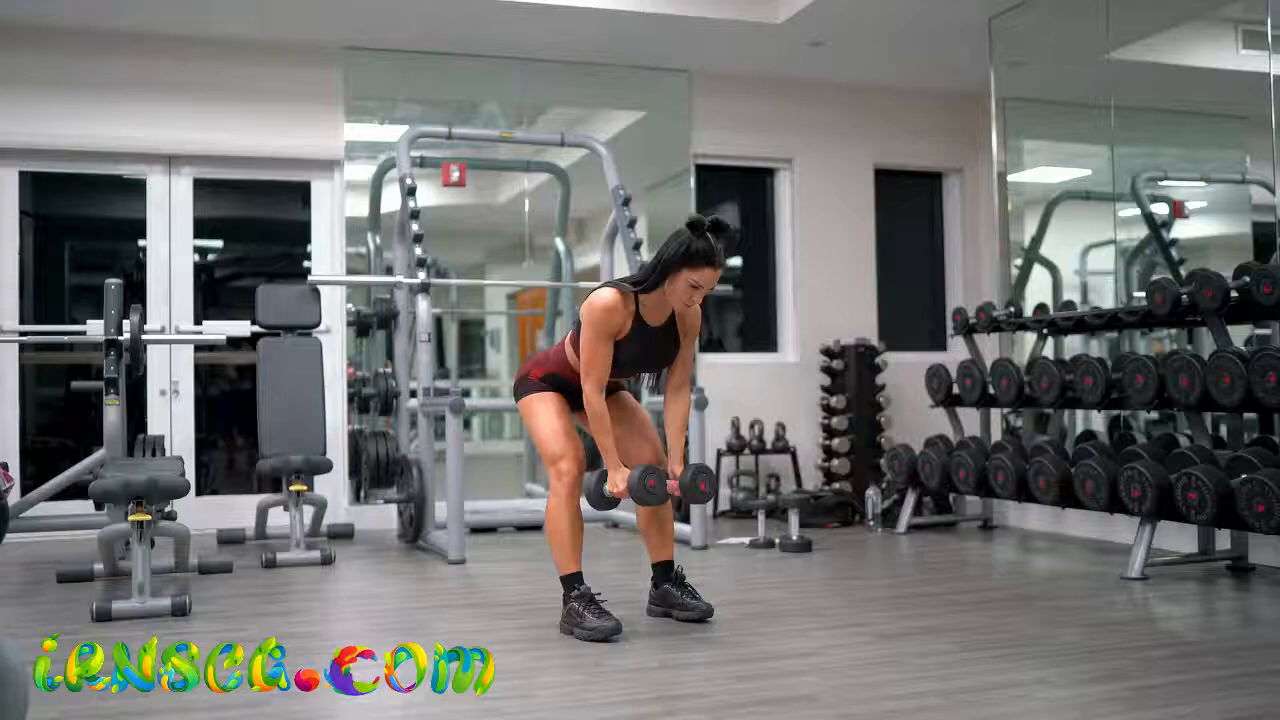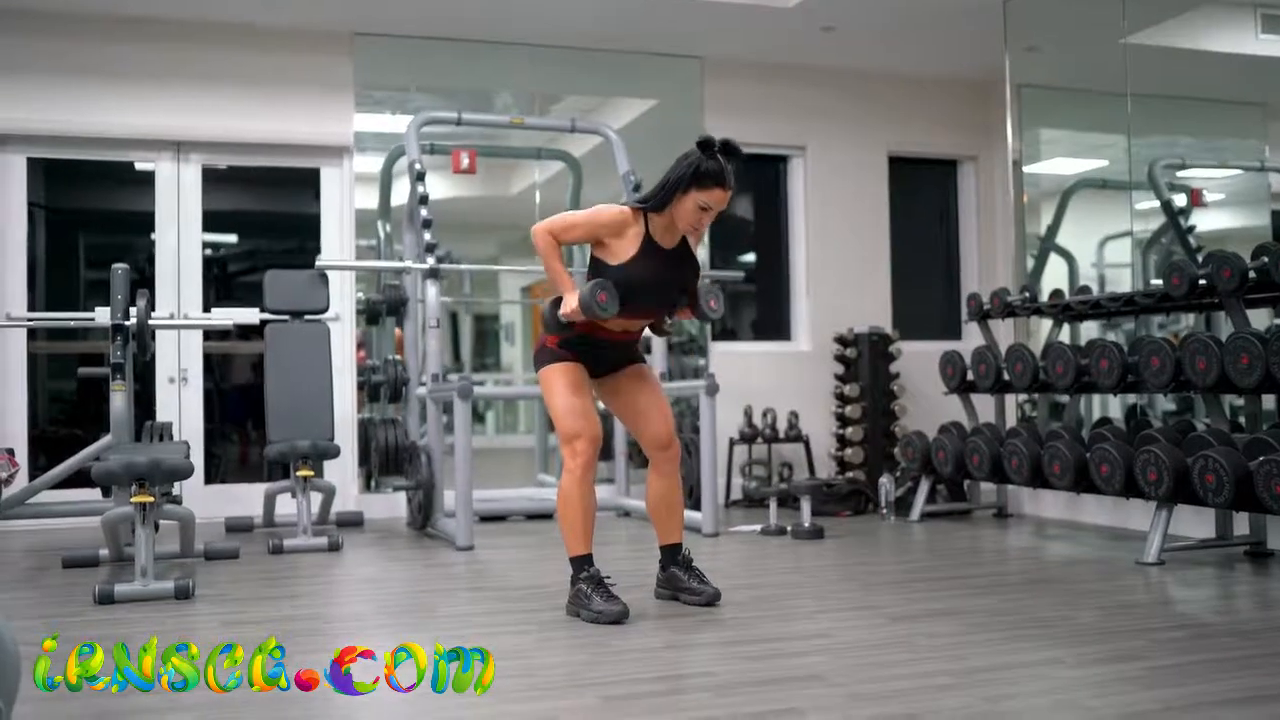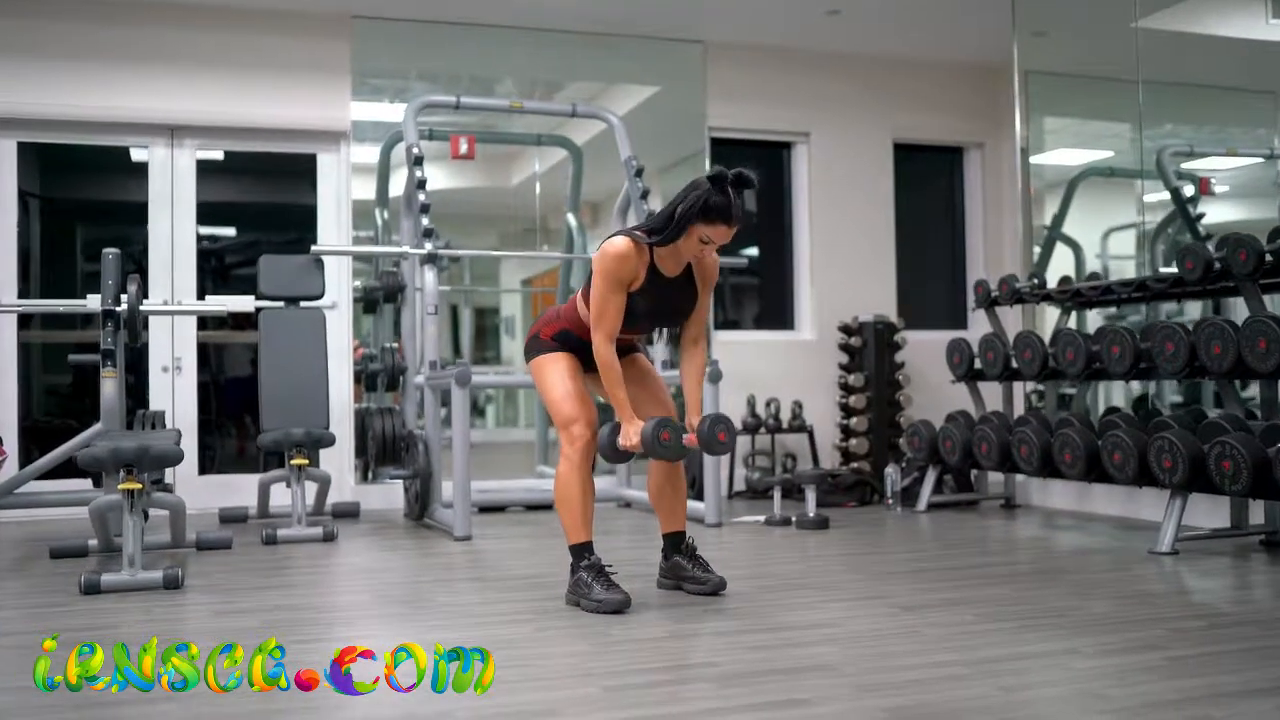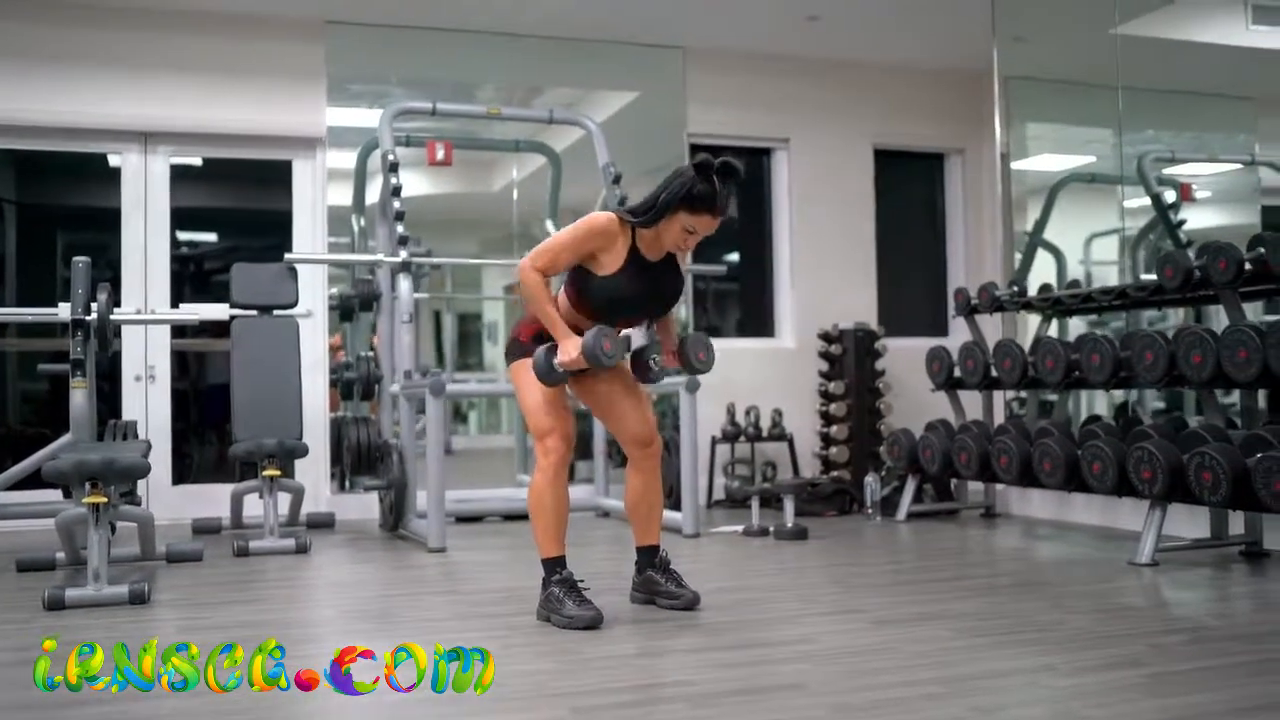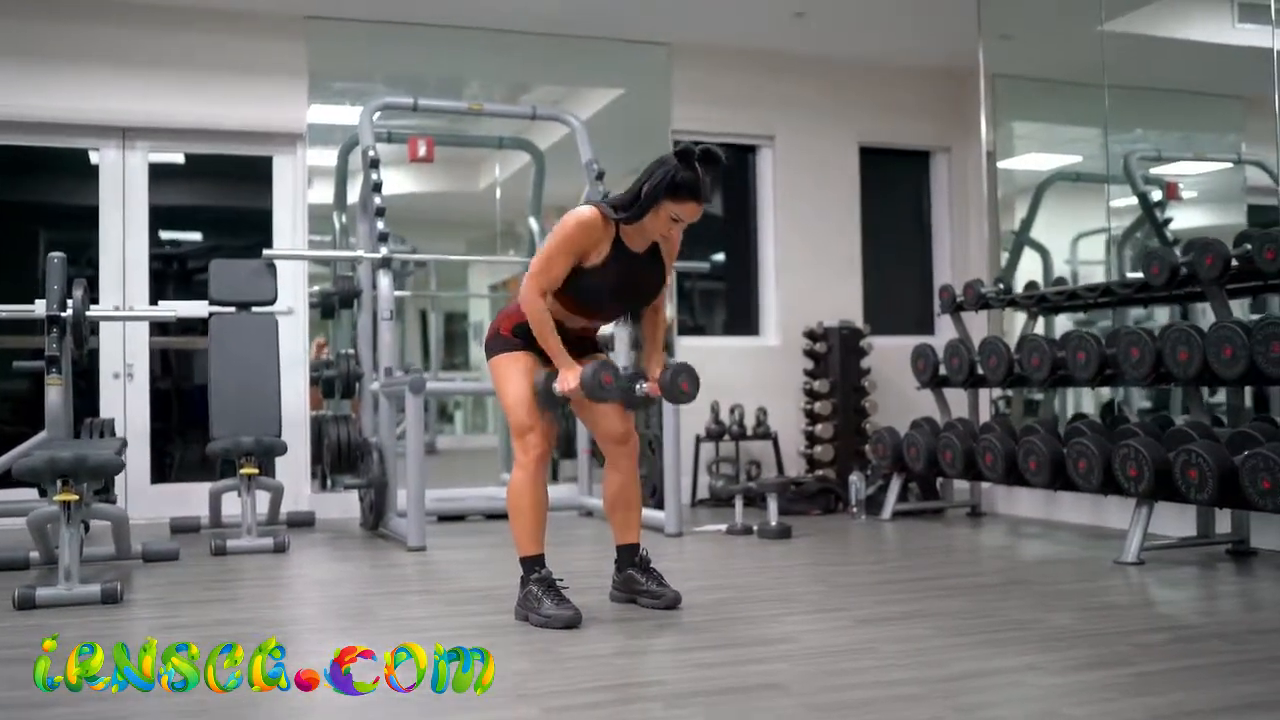
dt=1s
person 1, frame 1
left shoulder: (688, 316)
right shoulder: (609, 303)
left elbow: (677, 390)
right elbow: (591, 389)
left wrist: (677, 461)
right wrist: (613, 466)
left hip: (604, 385)
right hip: (547, 381)
left knee: (655, 468)
right knee: (568, 469)
left ankle: (665, 584)
right ankle: (575, 599)
person 1, frame 2
left shoulder: (691, 232)
right shoulder: (618, 221)
right elbow: (543, 232)
left wrist: (681, 301)
right wrist: (569, 292)
left hip: (622, 351)
right hip: (568, 344)
left knee: (665, 446)
right knee: (583, 445)
left ankle: (673, 566)
right ankle: (582, 581)
person 1, frame 3
left shoulder: (704, 266)
right shoulder: (622, 252)
left elbow: (693, 342)
right elbow: (600, 337)
left wrist: (694, 415)
right wrist: (626, 418)
left hip: (619, 346)
right hip: (561, 340)
right knee: (580, 435)
left ankle: (676, 555)
right ankle: (583, 569)
person 1, frame 4
left shoulder: (677, 248)
right shoulder: (604, 229)
right elbow: (530, 270)
left wrist: (668, 344)
right wrist: (565, 340)
right hip: (540, 340)
left knee: (646, 443)
right knee: (555, 444)
left ankle: (649, 570)
right ankle: (555, 584)
person 1, frame 5
left shoulder: (666, 242)
right shoulder: (588, 223)
left elbow: (654, 305)
right elbow: (532, 291)
left wrist: (654, 367)
right wrist: (563, 367)
left hip: (582, 340)
right hip: (523, 336)
left knee: (623, 440)
right knee: (535, 443)
left ankle: (629, 569)
right ankle: (533, 583)
